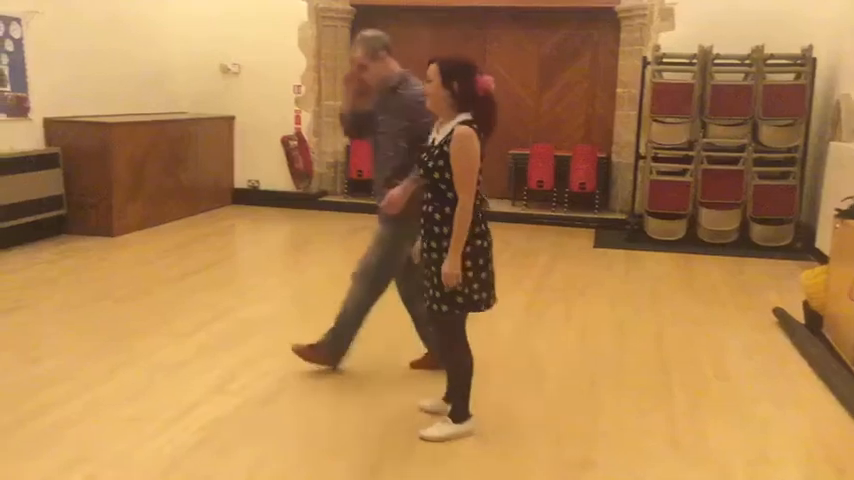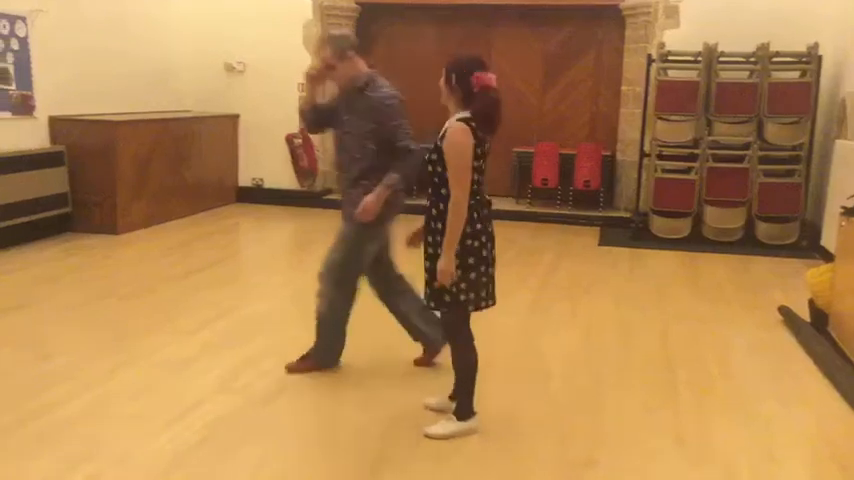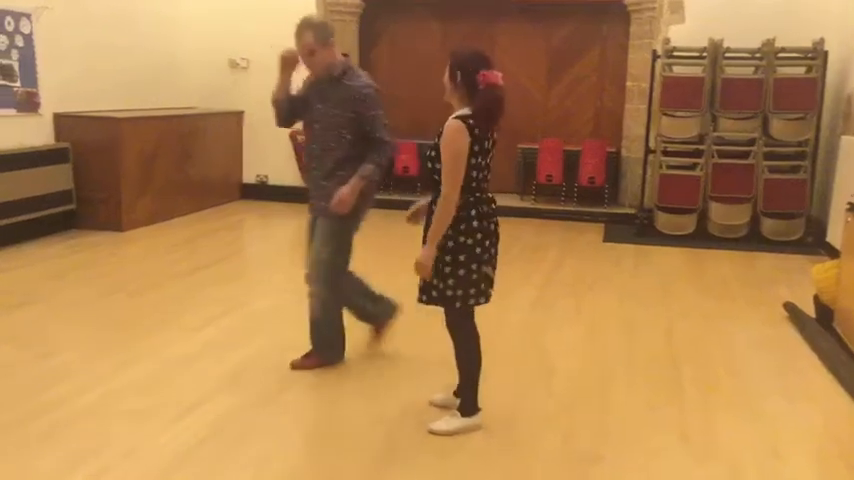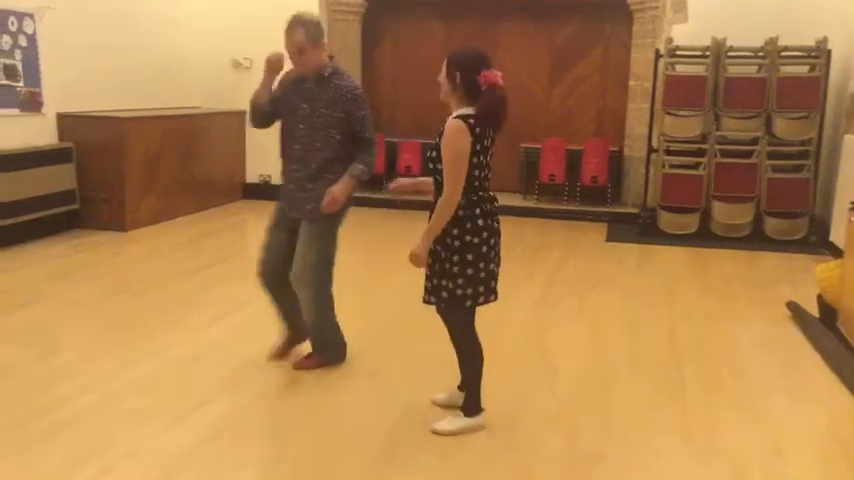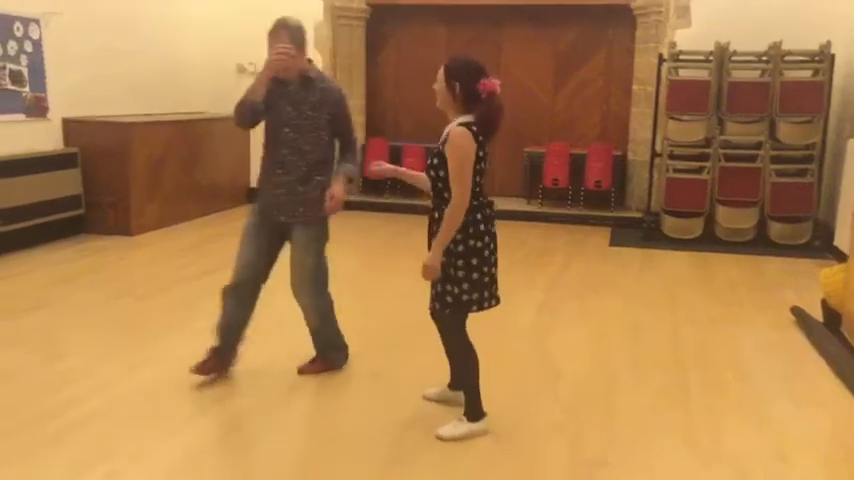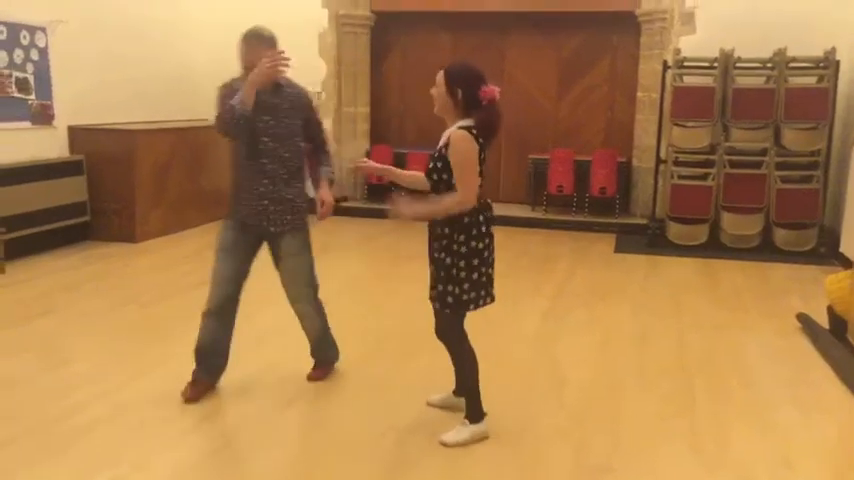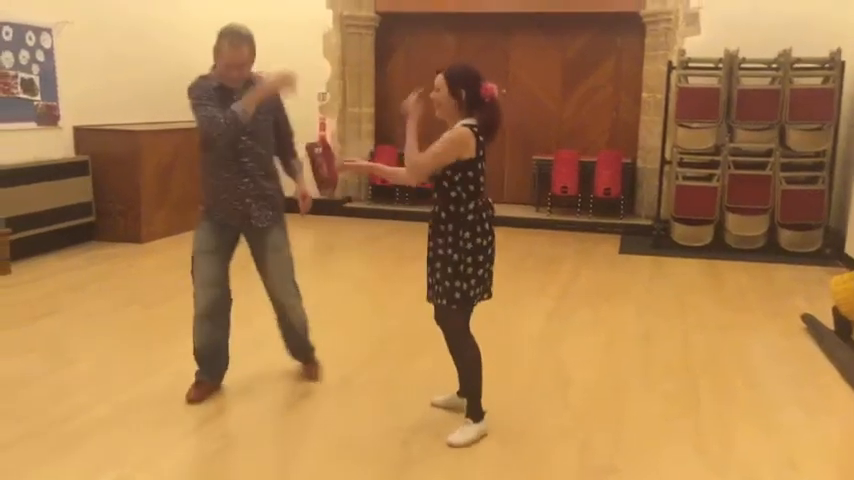
dt=0.2s
person 1, frame 1
left shoulder: (464, 133)
right shoulder: (445, 129)
left elbow: (466, 200)
left wrist: (455, 256)
right wrist: (427, 239)
left hip: (459, 241)
right hip: (443, 236)
left knee: (452, 327)
right knee: (442, 322)
left ankle: (461, 418)
right ankle: (452, 398)
person 1, frame 2
left shoulder: (458, 130)
right shoulder: (474, 125)
left elbow: (460, 198)
left wrist: (447, 254)
right wrist: (427, 227)
left hip: (462, 238)
right hip: (465, 234)
left knee: (455, 324)
right knee: (453, 322)
left ankle: (465, 415)
right ankle: (458, 396)
person 1, frame 3
left shoulder: (457, 127)
right shoulder: (480, 123)
left elbow: (451, 195)
left wrist: (429, 247)
right wrist: (427, 205)
left hip: (460, 233)
right hip: (476, 227)
left knee: (459, 320)
right knee: (459, 317)
left ankle: (469, 411)
right ankle: (463, 392)
person 1, frame 4
left shoulder: (457, 126)
right shoulder: (476, 121)
left elbow: (452, 193)
left wrist: (425, 241)
right wrist: (416, 183)
left hip: (461, 232)
right hip: (473, 228)
left knee: (458, 317)
right knee: (454, 311)
left ankle: (473, 410)
right ankle: (466, 390)
person 1, frame 5
left shoulder: (460, 134)
right shoulder: (459, 129)
left elbow: (460, 200)
right elbow: (441, 183)
left wrist: (436, 252)
right wrist: (396, 172)
left hip: (464, 240)
right hip: (459, 238)
left knee: (451, 324)
right knee: (444, 314)
left ankle: (475, 415)
right ankle: (458, 385)
person 1, frame 6
left shoulder: (462, 138)
right shoulder: (454, 134)
left elbow: (466, 198)
right elbow: (432, 181)
left wrist: (416, 210)
right wrist: (382, 169)
left hip: (464, 240)
right hip: (453, 239)
left knee: (449, 327)
right knee: (448, 321)
left ankle: (476, 418)
right ankle: (463, 392)
person 1, frame 7
left shoulder: (462, 135)
right shoulder: (455, 135)
left elbow: (417, 166)
right elbow: (415, 176)
left wrist: (412, 120)
right wrist: (369, 168)
left hip: (466, 239)
right hip: (452, 235)
left knee: (455, 325)
right knee: (450, 319)
left ankle: (476, 417)
right ankle: (467, 393)
person 2, frame 1
left shoulder: (414, 96)
right shoulder: (383, 94)
right elbow: (354, 129)
right wrist: (352, 93)
left hip: (406, 205)
right hip: (398, 204)
left knee: (367, 277)
right knee: (411, 279)
left ankle: (331, 348)
right ankle: (438, 349)
person 2, frame 2
left shoulder: (383, 98)
right shoulder: (347, 94)
left elbow: (407, 155)
right elbow: (313, 124)
left wrist: (380, 194)
right wrist: (312, 90)
left hip: (371, 203)
right hip: (355, 201)
left knee: (334, 276)
right knee: (382, 275)
left ankle: (324, 352)
right ankle: (431, 335)
person 2, frame 3
left shoulder: (359, 88)
right shoulder: (314, 83)
left elbow: (382, 146)
right elbow: (284, 118)
left wrist: (356, 185)
right wrist: (285, 76)
left hip: (343, 196)
right hip: (319, 193)
left knee: (320, 274)
right knee: (327, 270)
left ankle: (327, 348)
right ankle: (378, 310)
person 2, frame 4
left shoulder: (346, 89)
right shoulder: (290, 83)
left elbow: (366, 146)
right elbow: (259, 119)
left wrist: (345, 183)
right wrist: (269, 77)
left hip: (324, 199)
right hip: (290, 196)
left knee: (309, 277)
right knee: (270, 270)
left ankle: (329, 349)
right ankle: (298, 327)
person 2, frame 5
left shoulder: (327, 91)
right shoulder: (266, 84)
left elbow: (349, 144)
right elbow: (244, 119)
left wrist: (340, 181)
right wrist: (267, 72)
left hip: (309, 205)
right hip: (269, 201)
left knee: (307, 284)
right knee: (243, 278)
left ankle: (331, 352)
right ankle: (223, 351)
person 2, frame 6
left shoulder: (296, 96)
right shoulder: (232, 91)
left elbow: (317, 147)
right elbow: (230, 127)
left wrist: (324, 185)
right wrist: (254, 81)
left hip: (287, 210)
right hip: (242, 213)
left knee: (303, 291)
right knee: (221, 294)
left ankle: (326, 356)
right ankle: (206, 372)
person 2, frame 7
left shoulder: (267, 91)
right shoulder: (202, 90)
left elbow: (284, 142)
right elbow: (220, 131)
left wrist: (298, 180)
right wrist: (257, 94)
left hip: (265, 206)
right hip: (217, 209)
left knee: (283, 287)
right knee: (209, 294)
left ankle: (303, 351)
right ankle: (209, 374)
